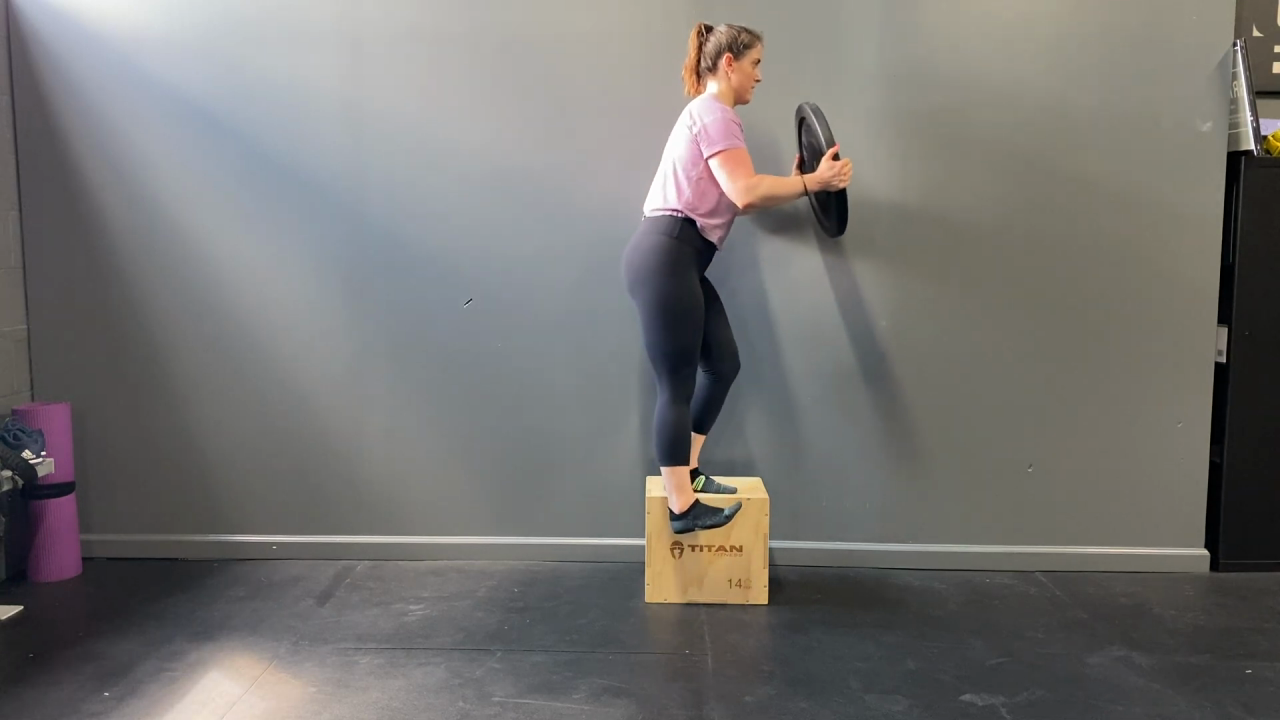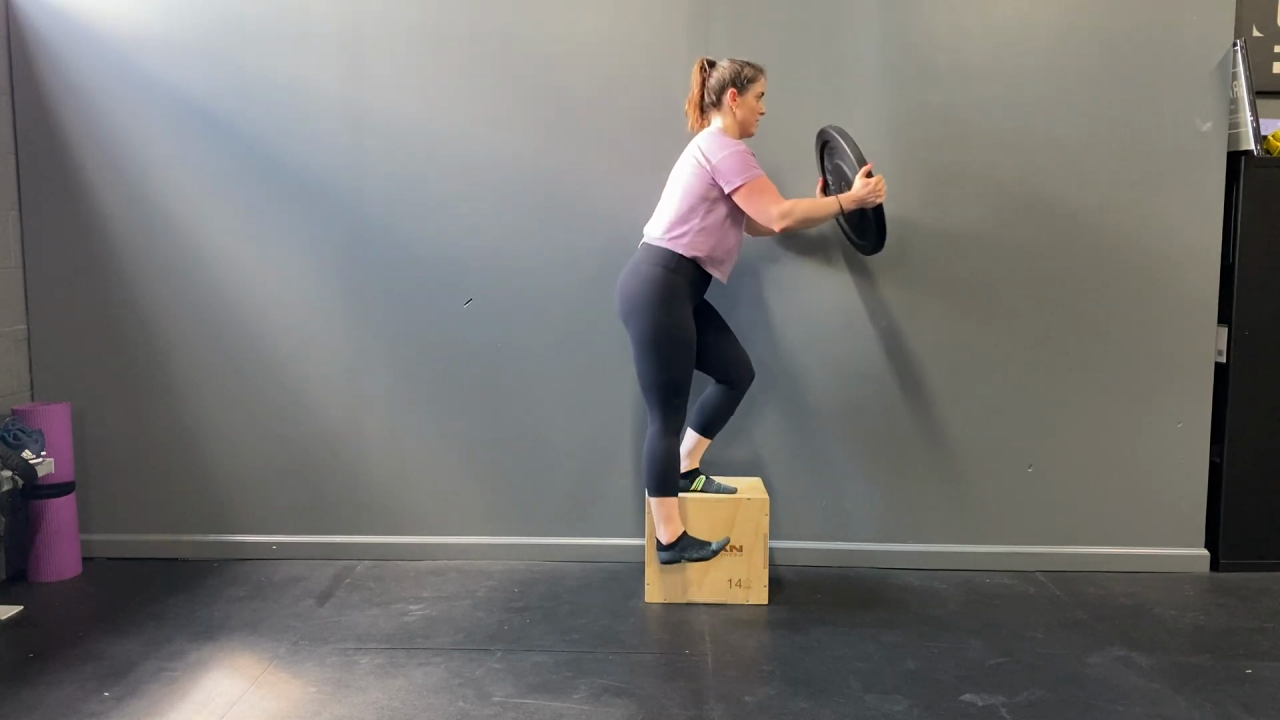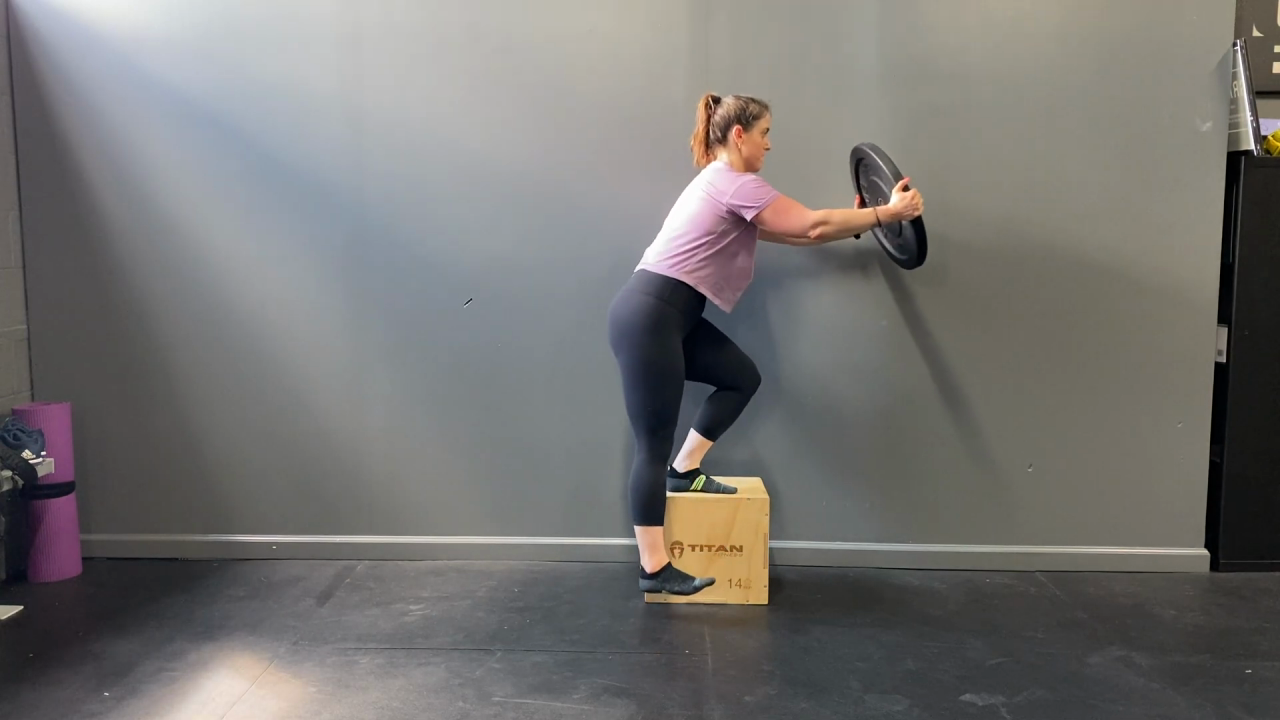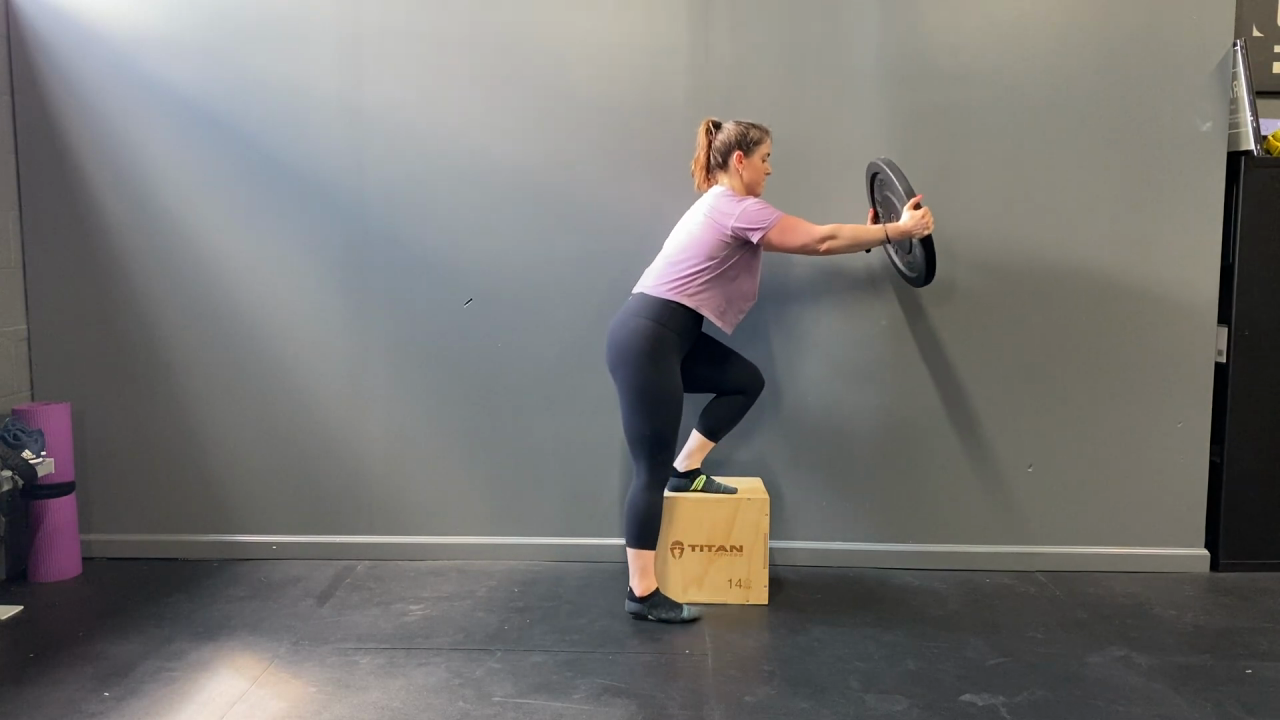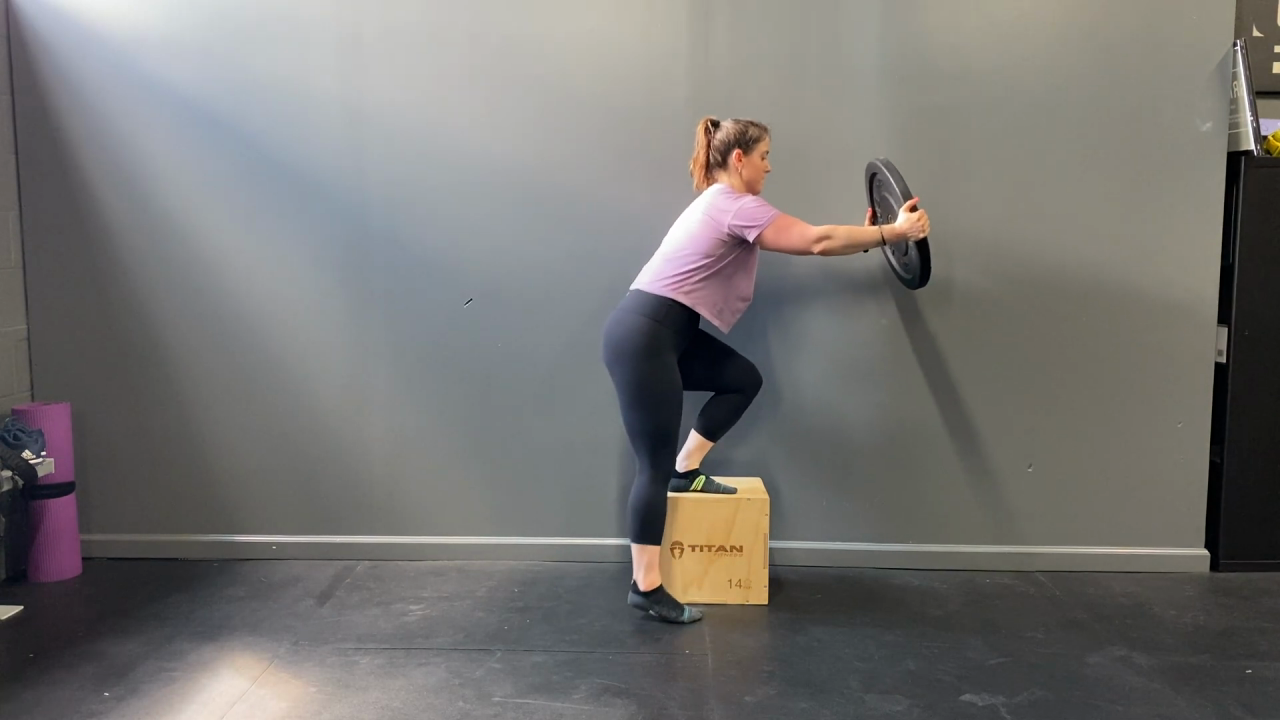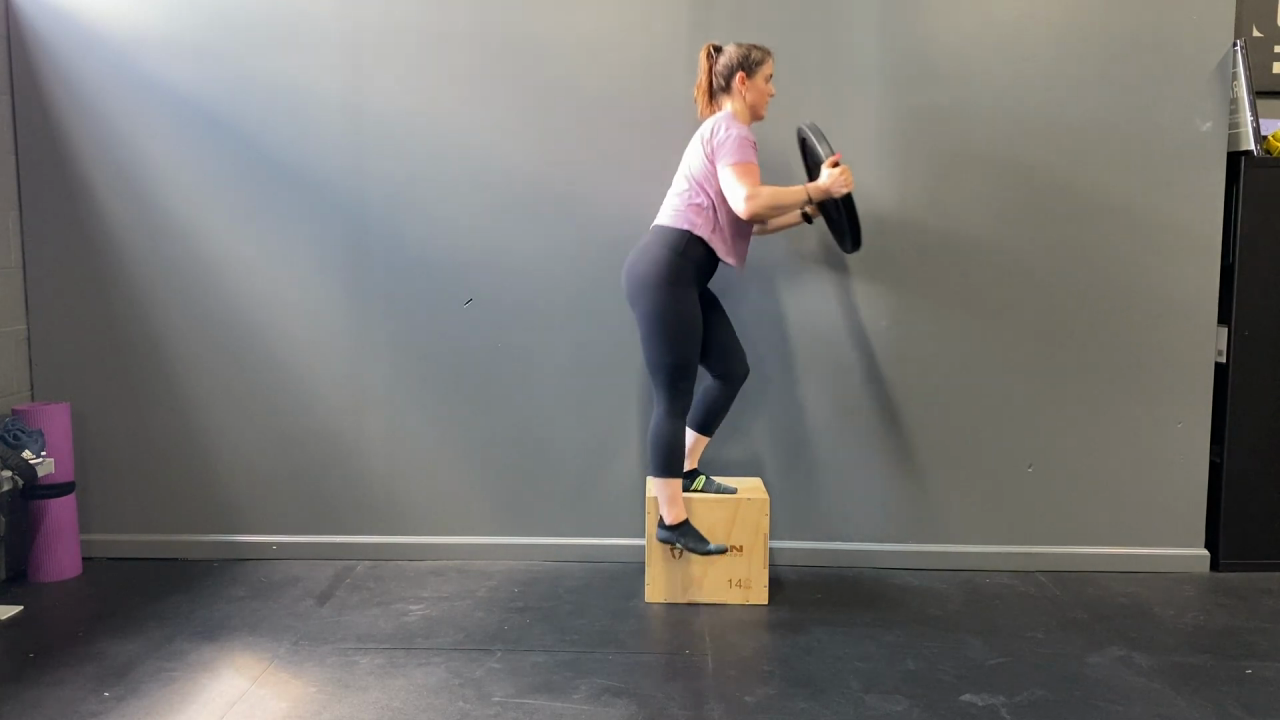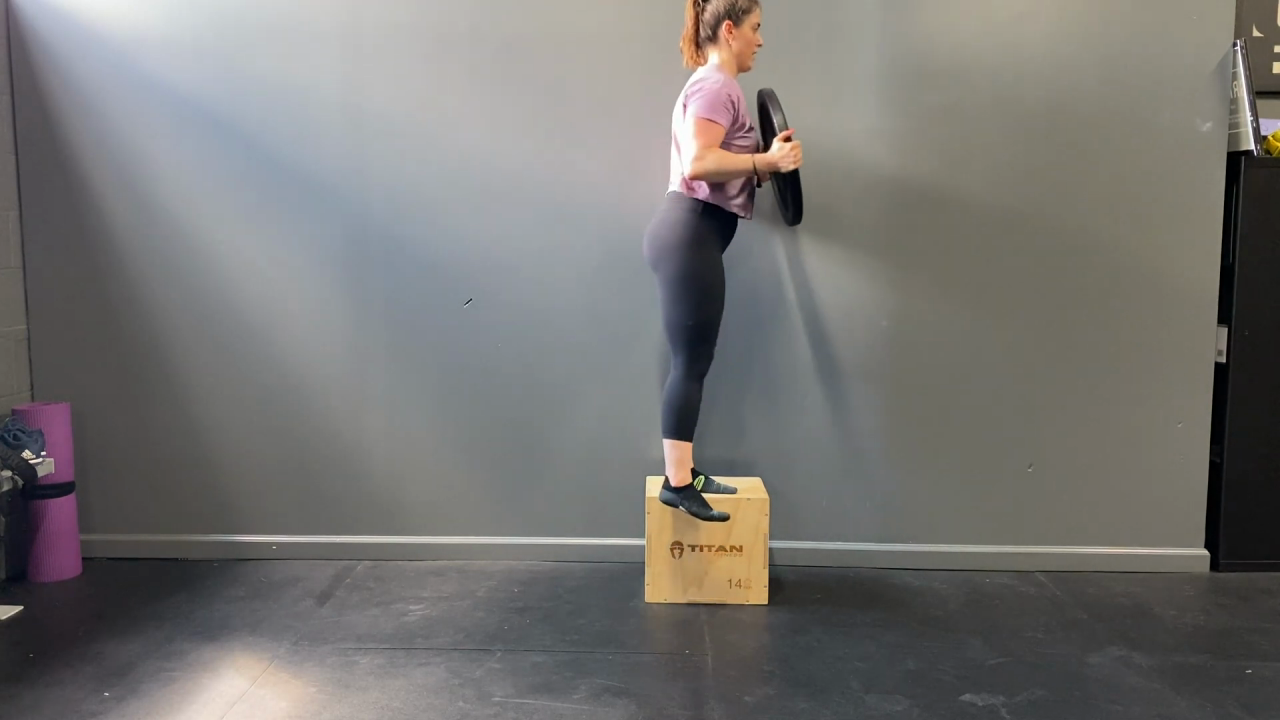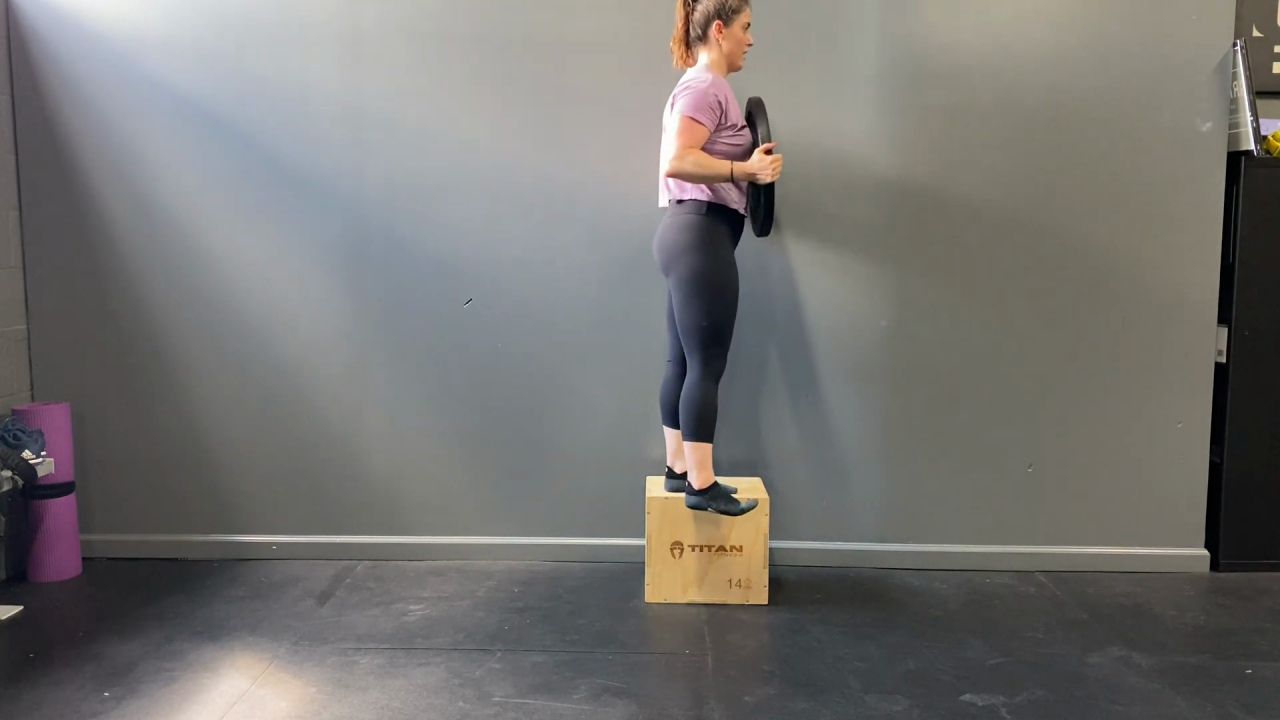
dt=0.4s
person 1, frame 1
left shoulder: (707, 114)
right shoulder: (714, 114)
left elbow: (734, 200)
right elbow: (745, 193)
left wrist: (795, 184)
right wrist: (813, 182)
left hip: (676, 260)
right hip: (665, 259)
left knee: (723, 364)
right knee: (677, 387)
left ankle: (688, 472)
right ankle: (683, 507)
person 1, frame 2
left shoulder: (713, 148)
right shoulder: (725, 151)
left elbow: (757, 223)
right elbow: (778, 217)
left wrist: (819, 205)
right wrist: (849, 200)
left hip: (671, 287)
right hip: (657, 289)
left knee: (736, 372)
right knee: (667, 417)
left ankle: (685, 471)
right ankle: (671, 538)
person 1, frame 3
left shoulder: (720, 183)
right shoulder: (736, 185)
left elbow: (790, 232)
right elbow: (810, 226)
left wrist: (854, 224)
right wrist: (886, 213)
left hip: (664, 314)
right hip: (648, 318)
left knee: (742, 377)
right knee: (653, 445)
left ankle: (684, 470)
right ankle: (655, 568)
person 1, frame 4
left shoulder: (723, 207)
right shoulder: (739, 209)
left elbow: (803, 244)
right elbow: (819, 239)
left wrist: (868, 236)
right wrist: (897, 230)
left hip: (662, 334)
right hip: (645, 340)
left knee: (745, 381)
right knee: (651, 470)
left ankle: (685, 469)
right ankle: (642, 593)
person 1, frame 5
left shoulder: (721, 205)
right shoulder: (736, 207)
left elbow: (803, 241)
right elbow: (816, 241)
left wrist: (867, 235)
right wrist: (893, 233)
left hip: (661, 332)
right hip: (642, 337)
left knee: (743, 379)
right knee: (654, 464)
left ankle: (686, 469)
right ankle: (647, 586)
person 1, frame 6
left shoulder: (722, 131)
right shoulder: (730, 133)
left elbow: (756, 220)
right elbow: (751, 204)
left wrist: (808, 210)
right wrist: (818, 189)
left hip: (677, 274)
right hip: (664, 273)
left knee: (732, 368)
right knee: (675, 399)
left ankle: (686, 471)
right ankle: (672, 520)
person 1, frame 7
left shoulder: (718, 86)
right shoulder: (714, 85)
right elbow: (698, 164)
left wrist: (765, 166)
right wrist: (766, 161)
left hip: (692, 237)
right hip: (689, 237)
left knee: (691, 363)
right knee: (690, 364)
left ankle: (684, 471)
right ankle: (677, 483)
person 1, frame 8
left shoulder: (709, 87)
right shoulder: (703, 87)
right elbow: (676, 161)
left wrist: (751, 167)
right wrist: (746, 170)
left hip: (692, 235)
right hip: (700, 236)
left knee: (684, 362)
right knee: (706, 367)
left ankle: (679, 471)
right ankle: (702, 486)
